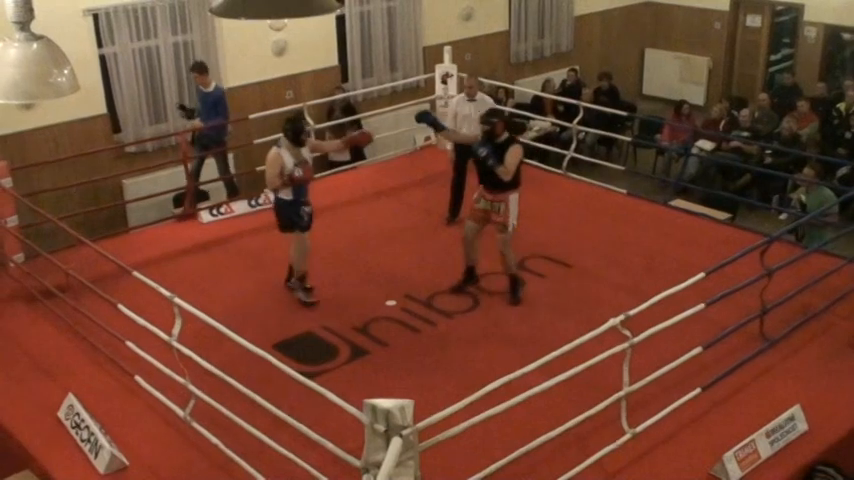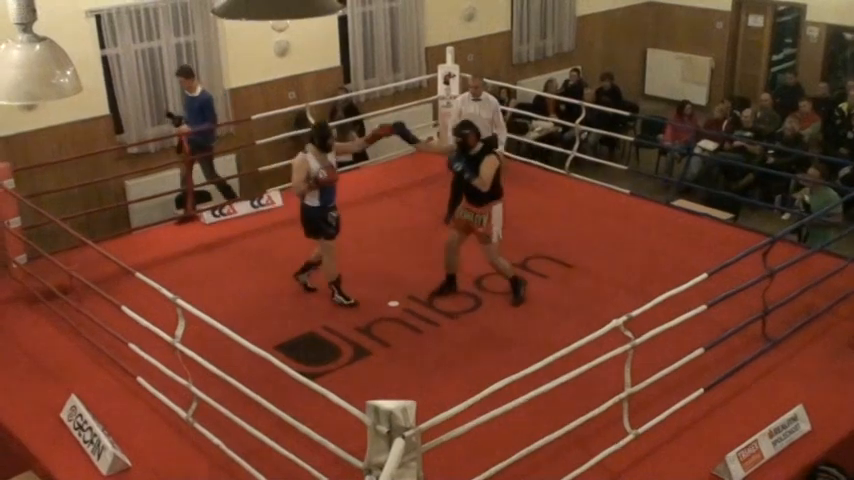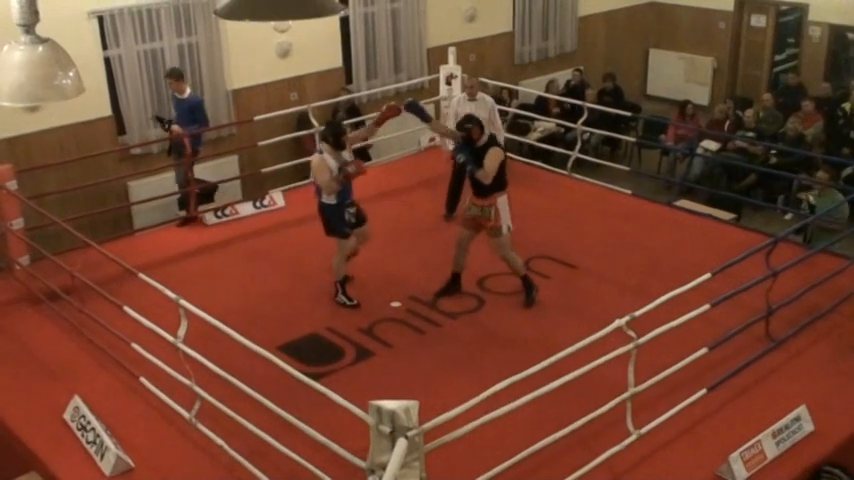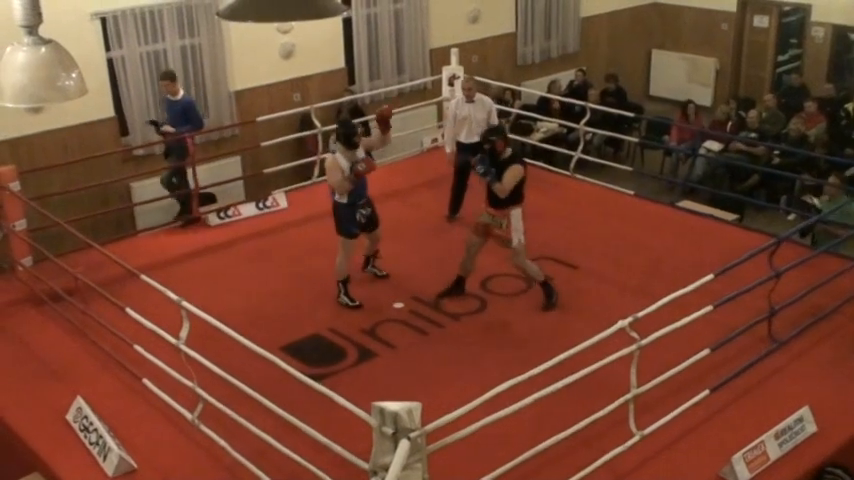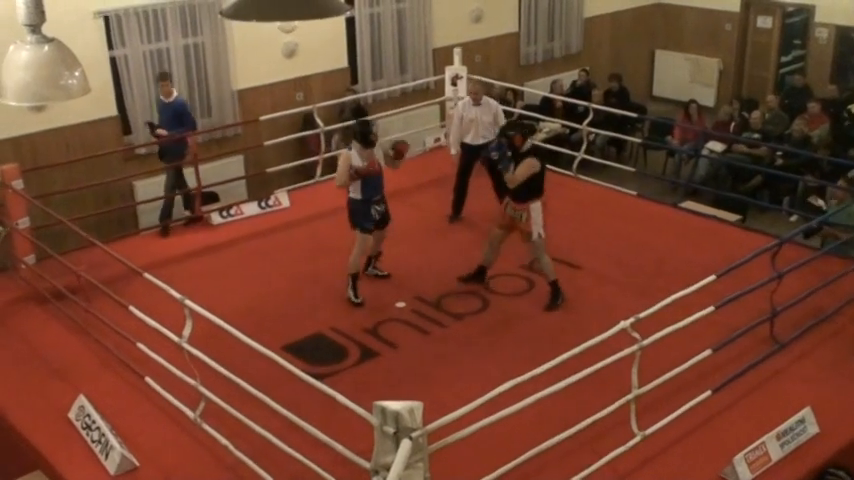
dt=0.2s
person 1, frame 1
left shoulder: (305, 145)
right shoulder: (276, 155)
left elbow: (330, 146)
right elbow: (271, 184)
left wrist: (351, 140)
right wrist: (291, 179)
left hip: (302, 201)
right hip: (287, 204)
left knee: (300, 244)
right knee: (302, 246)
left ankle: (292, 279)
right ankle: (299, 287)
person 1, frame 2
left shoulder: (331, 150)
right shoulder: (302, 161)
left elbow: (355, 146)
right elbow: (296, 189)
left wrist: (374, 136)
right wrist: (315, 182)
left hip: (328, 206)
right hip: (314, 211)
left knee: (326, 248)
right knee: (330, 251)
left ankle: (302, 274)
right ankle: (337, 292)
person 1, frame 3
left shoulder: (344, 145)
right shoulder: (319, 160)
left elbow: (366, 132)
right elbow: (328, 190)
left wrist: (382, 118)
right wrist: (346, 176)
left hip: (347, 202)
right hip: (332, 208)
left knee: (364, 234)
right knee: (342, 249)
left ankle: (341, 264)
right ankle: (340, 293)
person 1, frame 4
left shoulder: (359, 145)
right shoulder: (333, 160)
left elbow: (383, 141)
right elbow: (340, 189)
left wrist: (384, 124)
right wrist: (356, 174)
left hip: (363, 202)
right hip: (345, 208)
left knee: (375, 237)
right knee: (346, 251)
left ankle: (369, 265)
right ankle: (342, 292)
person 1, frame 5
left shoulder: (377, 147)
right shoulder: (347, 156)
left elbow: (394, 164)
right elbow: (340, 183)
left wrist: (399, 155)
right wrist: (358, 172)
left hip: (378, 200)
right hip: (360, 204)
left knee: (381, 236)
right knee: (362, 245)
left ankle: (370, 267)
right ankle: (352, 287)
person 2, frame 1
left shoulder: (514, 146)
right shoulder: (483, 138)
left elbow: (507, 175)
right elbow: (456, 137)
left wrist: (489, 157)
right wrist: (434, 124)
left hip: (505, 200)
right hip: (485, 194)
left knee: (505, 247)
right knee: (468, 236)
left ankle: (515, 283)
right ankle: (470, 275)
person 2, frame 2
left shoulder: (489, 157)
right shoulder: (460, 150)
left elbow: (484, 186)
right elbow: (432, 148)
left wrist: (464, 170)
right wrist: (408, 137)
left hip: (488, 210)
right hip: (469, 206)
left knee: (492, 258)
right knee: (451, 245)
left ankle: (517, 284)
right ankle: (450, 283)
person 2, frame 3
left shoulder: (494, 150)
right shoulder: (468, 141)
left elbow: (486, 178)
right elbow: (444, 131)
left wrist: (467, 163)
right wrist: (423, 115)
left hip: (494, 203)
right hip: (476, 201)
left knee: (504, 251)
right knee: (461, 242)
left ankle: (528, 285)
right ankle: (455, 282)
person 2, frame 4
left shoulder: (516, 165)
right shoulder: (493, 155)
left elbow: (502, 192)
right elbow: (476, 165)
left wrist: (487, 173)
left hip: (508, 214)
right hip: (491, 210)
left knee: (520, 261)
right knee: (470, 247)
left ankle: (549, 290)
right ankle: (458, 285)
person 2, frame 5
left shoulder: (531, 160)
right shoulder: (516, 150)
left elbow: (511, 182)
left wrist: (502, 159)
right wrist: (499, 158)
left hip: (528, 208)
right hip: (512, 203)
left knee: (538, 254)
right knee: (494, 239)
left ankle: (556, 291)
right ankle: (480, 274)
person 3, frame 1
left shoulder: (218, 93)
right shoulder: (199, 89)
left elbow: (224, 119)
left wrist: (203, 124)
right wrist: (197, 118)
left hip: (216, 137)
right hip: (202, 135)
left knee: (223, 171)
right knee: (194, 170)
left ankle: (234, 196)
person 3, frame 2
left shoulder: (205, 98)
right shoulder: (186, 95)
left elbow: (212, 123)
left wrist: (190, 129)
right wrist: (184, 124)
left hip: (203, 142)
right hip: (189, 141)
left knee: (211, 176)
right knee: (185, 177)
left ankle: (231, 197)
right ankle: (188, 211)
person 3, frame 3
left shoulder: (195, 100)
right shoulder: (175, 97)
left elbow: (204, 124)
left wrist: (182, 130)
right wrist: (173, 125)
left hip: (190, 144)
right hip: (177, 143)
left knee: (183, 179)
right knee: (180, 181)
right ankle: (191, 212)
person 3, frame 4
left shoulder: (187, 102)
right shoulder: (167, 99)
left elbow: (198, 125)
left wrist: (175, 131)
right wrist: (163, 127)
left hip: (183, 146)
right hip: (172, 146)
left knee: (165, 179)
right knee: (181, 180)
left ankle: (187, 205)
right ankle: (191, 212)
person 3, frame 5
left shoulder: (180, 104)
right shoulder: (160, 101)
left elbow: (192, 127)
left wrist: (168, 134)
right wrist: (157, 129)
left hip: (176, 149)
right hip: (165, 148)
left knee: (169, 187)
right knee: (179, 183)
left ankle: (165, 222)
right ankle: (195, 212)
person 4, frame 1
left shoulder: (488, 102)
right shoulder: (456, 102)
right elbow: (450, 126)
right wrist: (450, 148)
right hip: (461, 145)
right knee: (458, 179)
right ankle: (453, 213)
person 4, frame 2
left shoulder: (492, 102)
right shoulder: (460, 101)
left elbow: (500, 126)
right elbow: (454, 125)
left wrist: (501, 148)
right knee: (459, 178)
right ankle: (451, 211)
person 4, frame 3
left shoulder: (488, 102)
right shoulder: (456, 102)
left elbow: (497, 125)
right elbow: (450, 126)
right knee: (457, 178)
right ankle: (450, 210)
person 4, frame 4
left shoulder: (487, 102)
right shoulder: (455, 104)
left elbow: (494, 126)
right elbow: (450, 128)
right wrist: (449, 150)
right hip: (464, 146)
right knee: (459, 179)
right ankle: (453, 211)
person 4, frame 5
left shoulder: (493, 106)
right shoulder: (461, 106)
left elbow: (502, 128)
right elbow: (455, 129)
right wrist: (454, 151)
left hip: (488, 146)
right hip: (468, 147)
left knee: (498, 179)
right knee: (461, 179)
right ankle: (456, 212)
